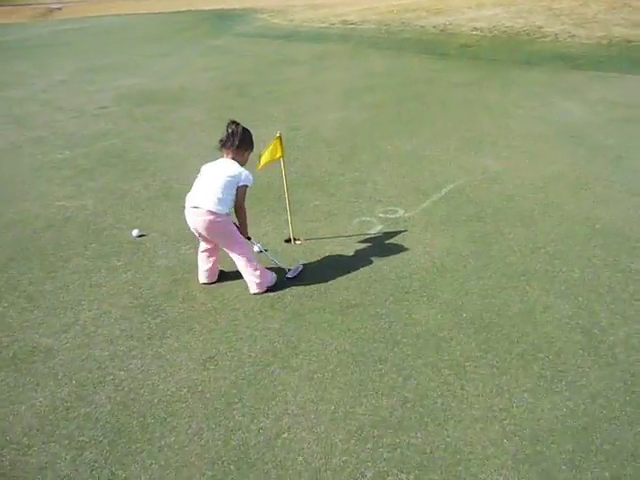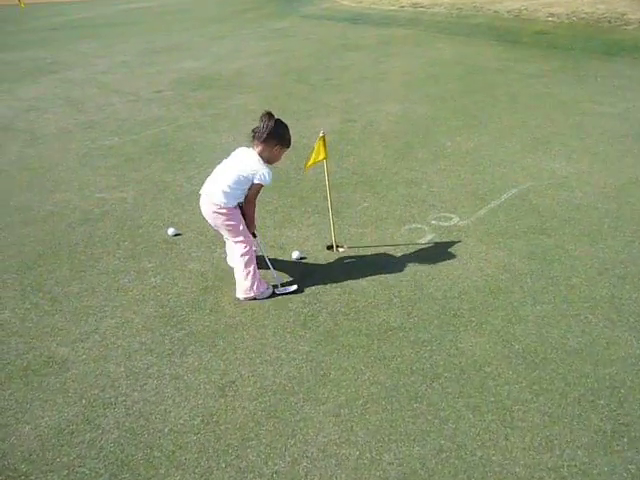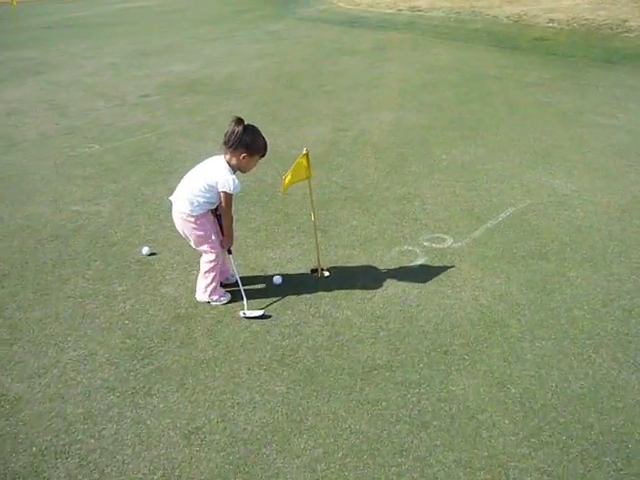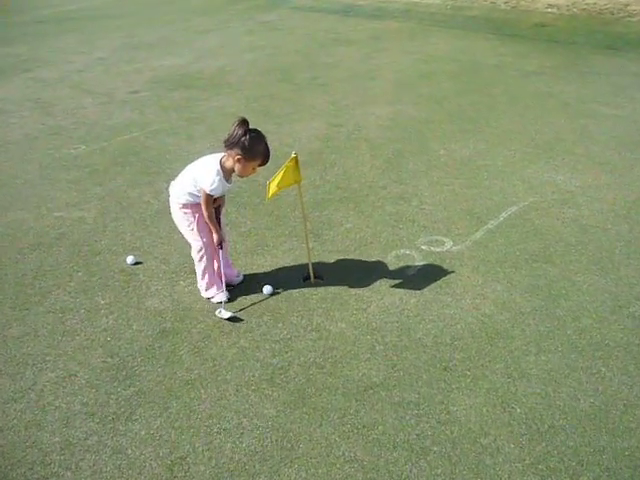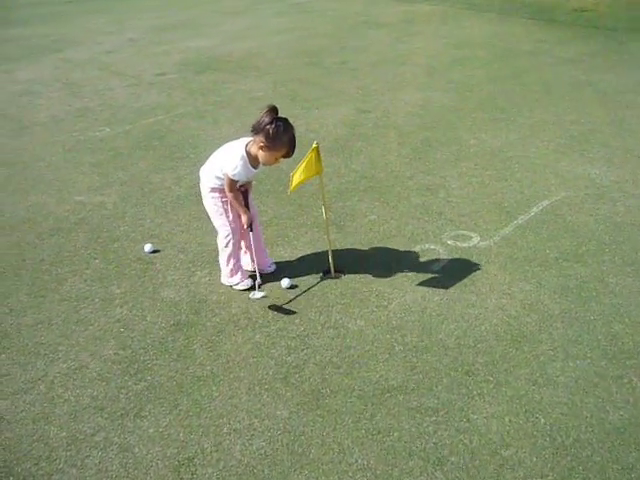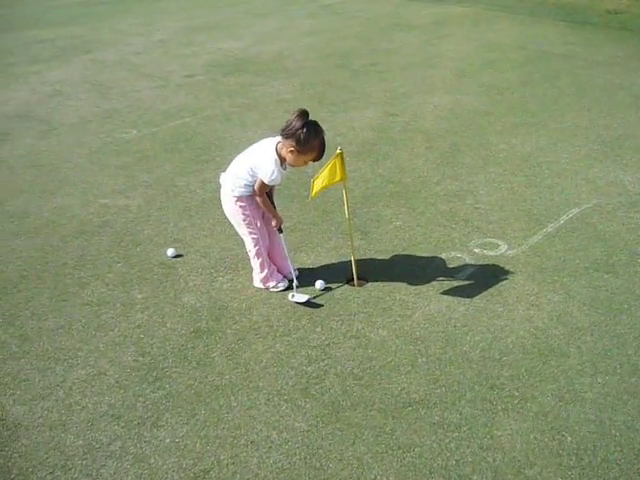
dt=0.5s
person 1, frame 1
left shoulder: (209, 166)
right shoulder: (243, 174)
right elbow: (239, 207)
right wrist: (245, 232)
left hip: (191, 212)
right hip: (211, 216)
left knee: (208, 243)
right knee: (240, 247)
left ankle: (207, 274)
person 1, frame 2
left shoulder: (241, 151)
right shoulder: (262, 172)
right elbow: (250, 201)
left wrist: (246, 223)
right wrist: (251, 225)
left hip: (207, 198)
right hip: (220, 206)
left knee: (235, 231)
right knee: (244, 242)
left ankle: (236, 259)
right ankle: (250, 288)
person 1, frame 3
left shoulder: (219, 161)
right shoulder: (228, 179)
right elbow: (227, 212)
left wrist: (224, 233)
right wrist: (229, 236)
left hip: (187, 206)
right hip: (190, 215)
left knee: (217, 240)
right knee: (213, 250)
left ankle: (220, 275)
right ankle: (208, 293)
person 1, frame 4
left shoulder: (225, 161)
right shoulder: (213, 177)
right elbow: (206, 206)
left wrist: (220, 198)
right wrist: (215, 231)
left hip: (201, 199)
right hip: (185, 204)
left knee: (220, 237)
right knee: (203, 244)
left ankle: (224, 274)
right ankle: (209, 288)
person 1, frame 5
left shoulder: (254, 146)
right shoulder: (238, 162)
right elbow: (230, 190)
left wrist: (247, 183)
right wrist: (244, 213)
left hip: (233, 184)
right hip: (215, 188)
left knee: (251, 223)
right knee: (230, 230)
left ankle: (256, 262)
right ankle: (232, 274)
person 1, frame 6
left shoulder: (280, 143)
right shoulder: (272, 168)
right elbow: (259, 193)
left wrist: (270, 191)
right wrist: (274, 215)
left hip: (250, 190)
right hip: (237, 196)
left knee: (271, 229)
right knee: (257, 237)
left ankle: (281, 268)
right ankle: (266, 278)
